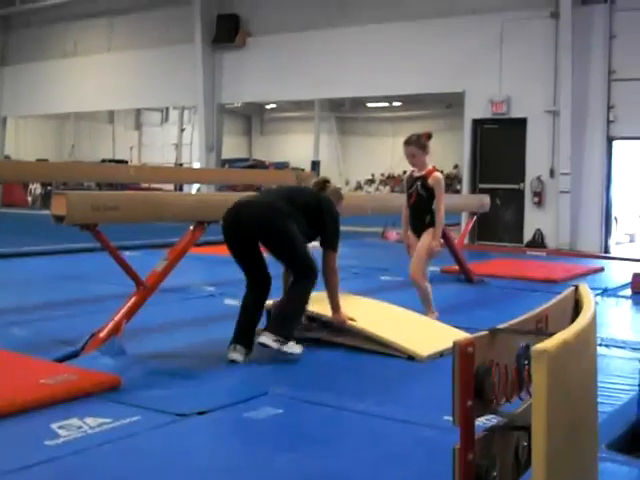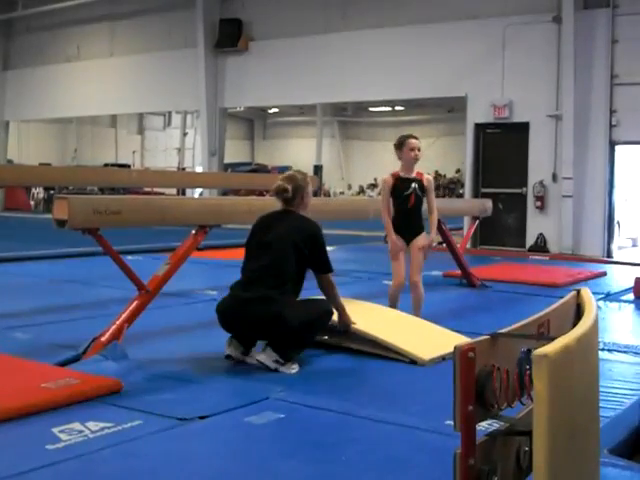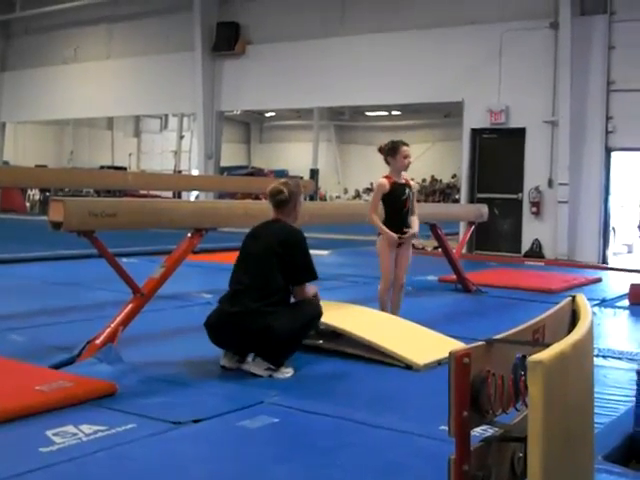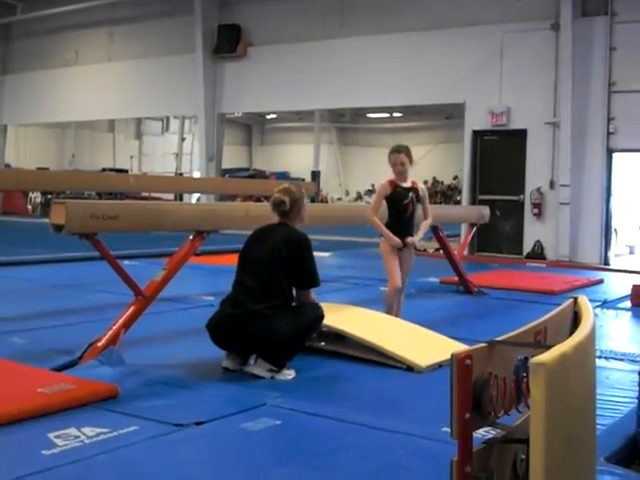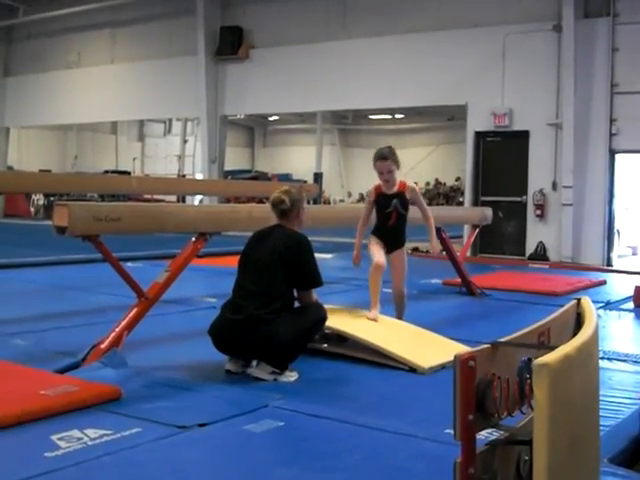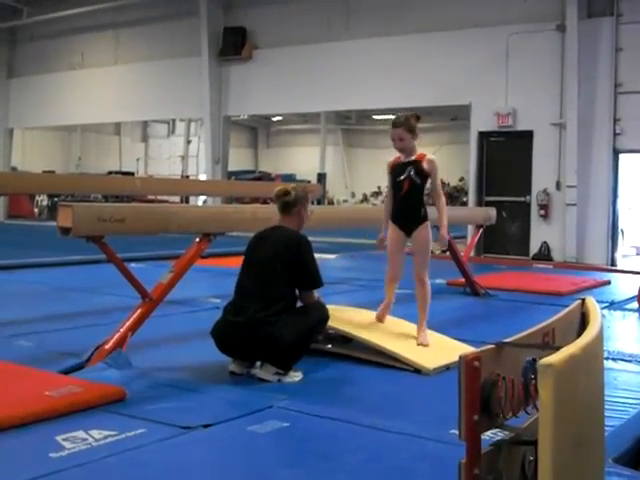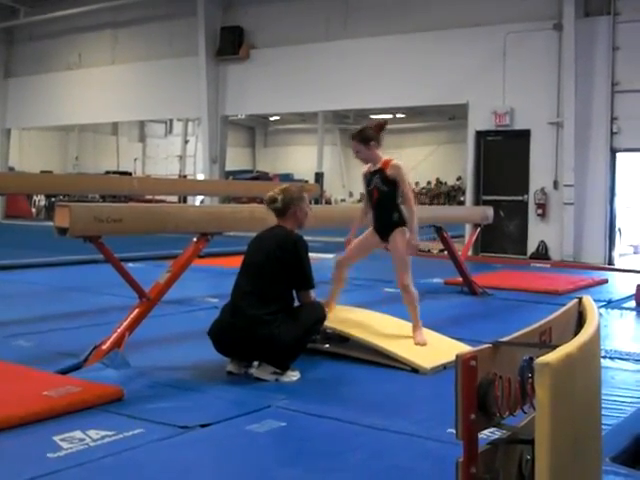
dt=0.7s
person 1, frame 1
right shoulder: (328, 208)
left elbow: (290, 258)
right elbow: (330, 268)
left wrist: (286, 298)
right wrist: (336, 311)
left hip: (234, 216)
right hip: (268, 218)
left knee: (258, 282)
right knee: (306, 273)
left ankle: (239, 346)
right ankle: (276, 334)
person 1, frame 2
left shoulder: (262, 222)
right shoulder: (309, 228)
right elbow: (325, 281)
right wrist: (341, 312)
right hip: (268, 315)
right knee: (323, 310)
left ankle: (239, 344)
right ankle: (278, 353)
person 1, frame 3
left shoulder: (255, 232)
right shoulder: (293, 236)
right elbow: (300, 294)
right wrist: (311, 292)
right hip: (257, 329)
right knee: (312, 309)
left ankle: (235, 354)
right ankle: (267, 361)
person 1, frame 4
left shoulder: (258, 234)
right shoulder: (298, 239)
right elbow: (304, 298)
right wrist: (310, 301)
right hip: (260, 330)
right knee: (314, 312)
left ankle: (238, 355)
right ankle: (269, 362)
person 1, frame 5
left shoulder: (257, 237)
right shoulder: (298, 241)
right elbow: (306, 298)
left wrist: (291, 296)
right wrist: (313, 300)
right hip: (260, 335)
right knee: (317, 312)
left ankle: (240, 358)
right ankle: (271, 365)
person 1, frame 6
left shoulder: (258, 237)
right shoulder: (298, 241)
right elbow: (308, 299)
left wrist: (290, 296)
right wrist: (316, 300)
right hip: (262, 336)
right knee: (319, 312)
left ankle: (243, 360)
right ankle: (275, 366)
person 1, frame 7
left shoulder: (261, 238)
right shoulder: (294, 241)
right elbow: (305, 299)
right wrist: (315, 302)
right hip: (260, 336)
right knee: (316, 312)
left ankle: (241, 360)
right ankle: (273, 366)
person 2, frame 1
left shoulder: (435, 177)
right shoulder: (409, 177)
left elbow: (440, 210)
left wrist: (437, 239)
right wrist: (405, 233)
left hip: (429, 229)
right hip: (414, 230)
left knee: (416, 275)
right knee: (420, 276)
left ankle: (432, 311)
right ankle: (428, 313)
person 2, frame 2
left shoulder: (426, 180)
right shoulder: (390, 180)
left elbow: (432, 211)
right elbow: (385, 211)
left wrist: (431, 236)
right wrist: (391, 238)
left hip: (418, 233)
right hip: (398, 233)
left knee: (416, 280)
right knee: (398, 280)
left ankle: (417, 318)
person 2, frame 3
left shoulder: (410, 184)
right shoulder: (383, 183)
left elbow: (413, 213)
right elbow: (372, 213)
left wrist: (415, 229)
right wrist: (387, 233)
left hip: (404, 237)
right hip: (388, 237)
left knee: (400, 283)
right knee: (386, 282)
person 2, frame 4
left shoulder: (419, 189)
right shoulder: (387, 187)
left elbow: (428, 218)
right elbow: (372, 215)
left wrist: (417, 237)
right wrist: (389, 236)
left hip: (407, 242)
right hip: (390, 240)
left knee: (402, 286)
right knee: (395, 285)
person 2, frame 5
left shoulder: (409, 189)
right shoulder: (373, 193)
left elbow: (428, 215)
right elbow: (364, 221)
left wrist: (433, 240)
right wrist: (357, 248)
left hip: (398, 243)
right hip: (377, 238)
left knee: (399, 289)
right knee: (379, 263)
right ankle: (374, 307)
person 2, frame 6
left shoulder: (428, 162)
right shoulder: (392, 164)
left elbow: (438, 195)
left wrist: (443, 225)
right wrist: (383, 229)
left hip: (419, 222)
right hip: (396, 222)
left knee: (421, 276)
right knee: (393, 274)
left ankle: (421, 327)
right ankle: (388, 302)
person 2, frame 7
left shoulder: (394, 167)
right shoulder: (367, 173)
left elbow: (409, 201)
left wrist: (413, 234)
right wrist: (352, 233)
left hip: (396, 227)
right hip: (377, 229)
left knee: (404, 281)
right knee: (341, 262)
left ankle: (417, 327)
right ankle: (329, 303)
